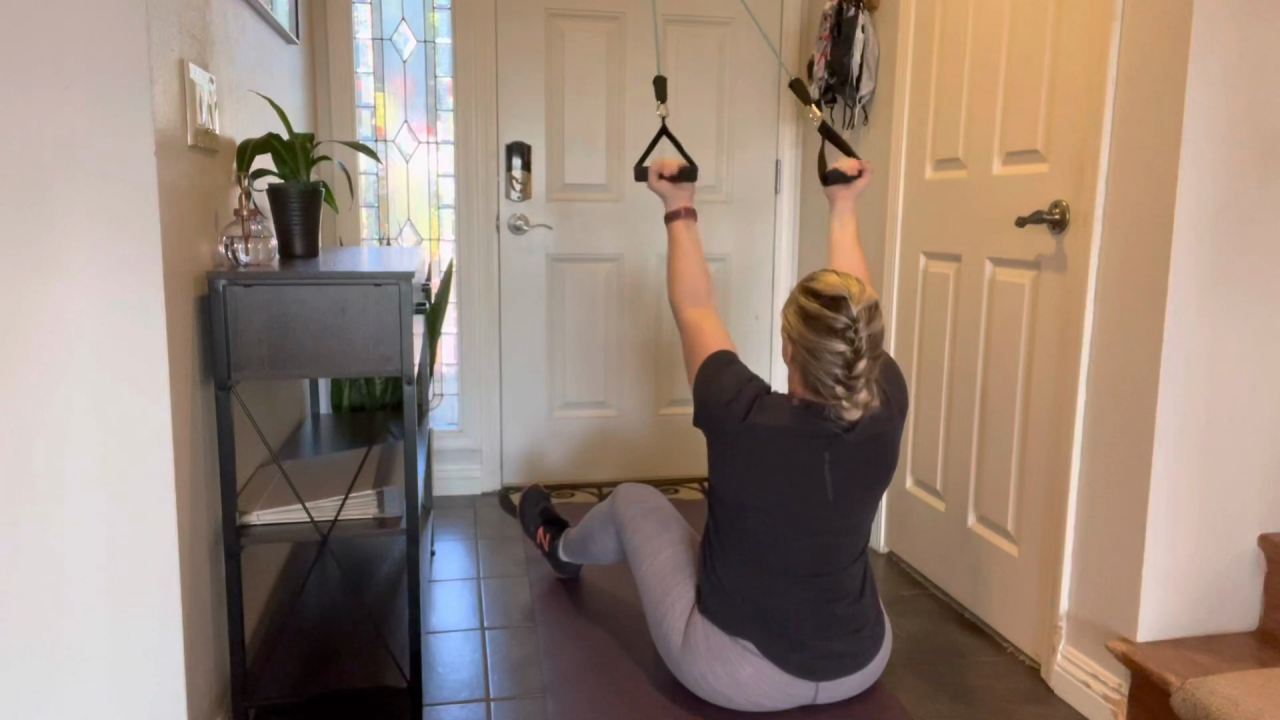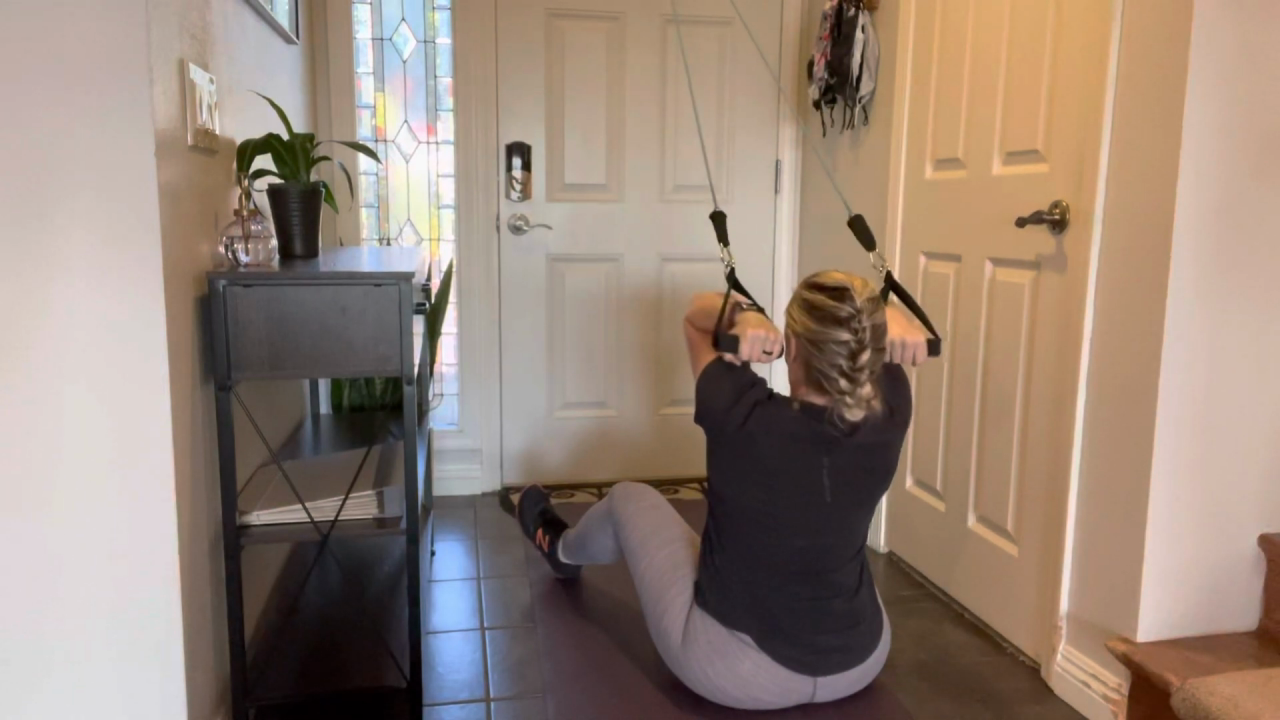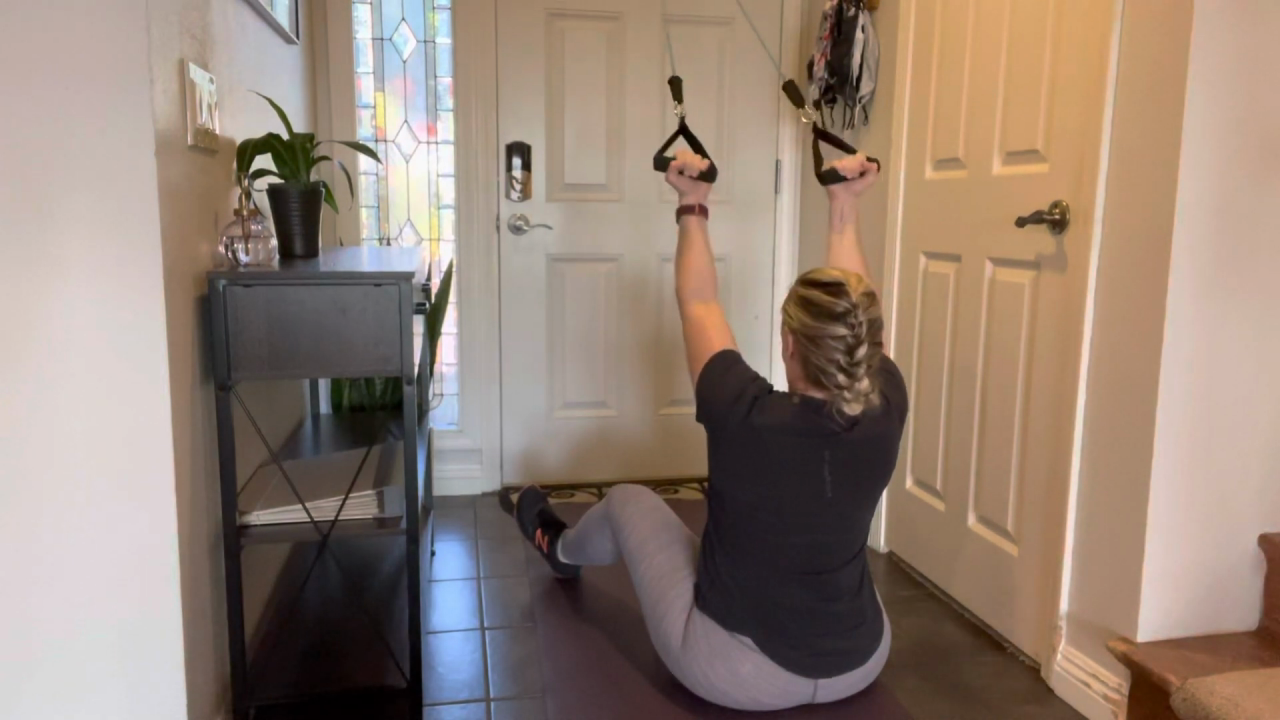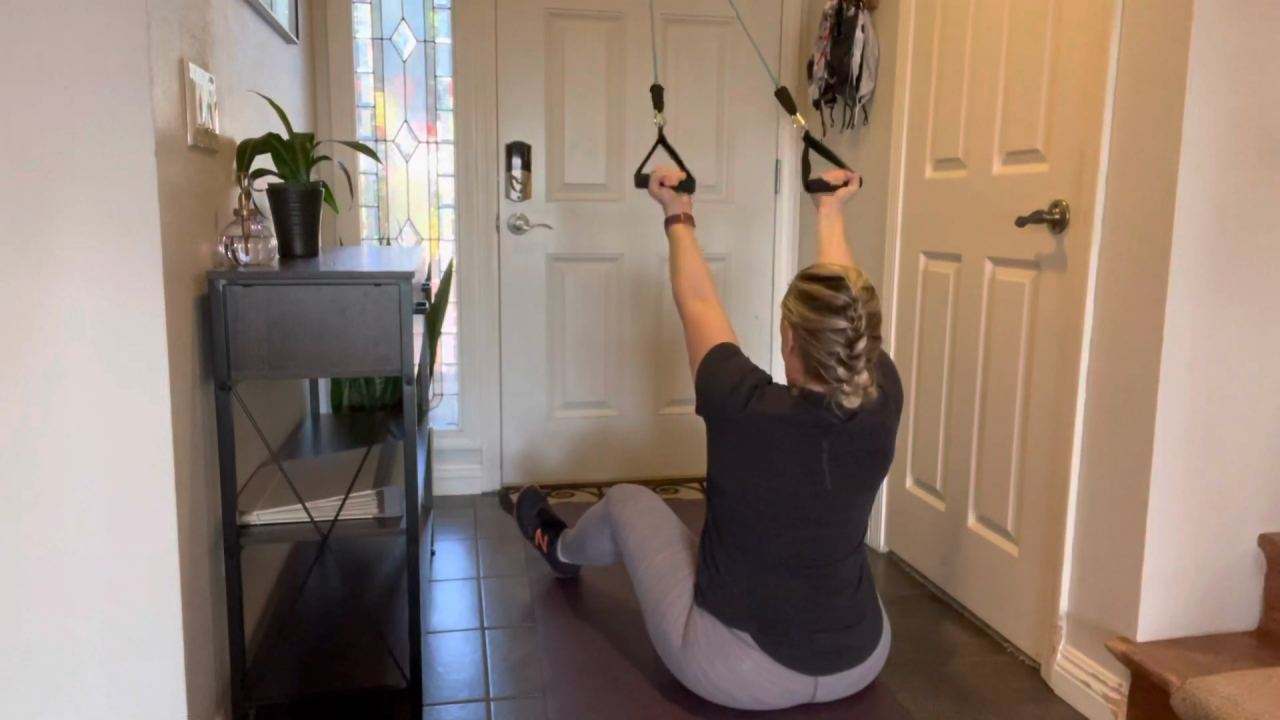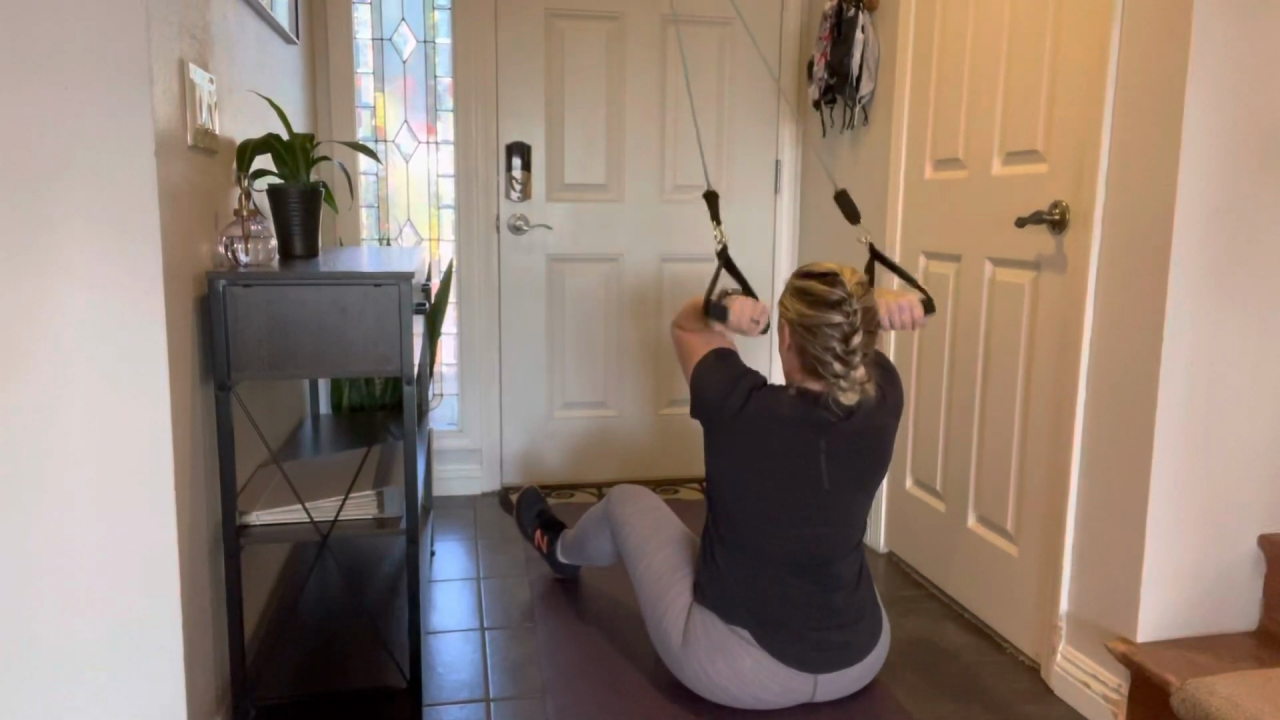
dt=1s
person 1, frame 1
left shoulder: (744, 420)
right shoulder: (883, 417)
left elbow: (695, 311)
right elbow: (855, 313)
left wrist: (679, 210)
right wrist: (843, 206)
left hip: (735, 676)
right hip: (859, 666)
left knee: (633, 503)
left ankle: (561, 548)
person 1, frame 2
left shoulder: (744, 420)
right shoulder: (888, 417)
left elbow: (698, 315)
right elbow: (859, 331)
left wrist: (742, 317)
right wrist: (893, 322)
left hip: (736, 673)
left knee: (629, 500)
left ankle: (562, 550)
person 1, frame 3
left shoulder: (746, 418)
right shoulder: (884, 413)
left elbow: (698, 306)
right elbow: (852, 311)
left wrist: (692, 206)
right wrist: (844, 203)
left hip: (734, 674)
right hip: (858, 665)
left knee: (629, 501)
left ankle: (561, 550)
person 1, frame 4
left shoulder: (745, 411)
right shoulder: (881, 408)
left elbow: (697, 304)
right elbow: (849, 310)
left wrist: (678, 215)
right wrist: (829, 210)
left hip: (734, 673)
right hip: (858, 664)
left knee: (627, 502)
left ankle: (560, 550)
person 1, frame 5
left shoulder: (742, 411)
right shoulder: (881, 406)
left elbow: (686, 326)
right elbow: (848, 333)
left wrist: (723, 312)
right wrist: (881, 304)
left hip: (737, 673)
left knee: (627, 502)
left ankle: (560, 549)
